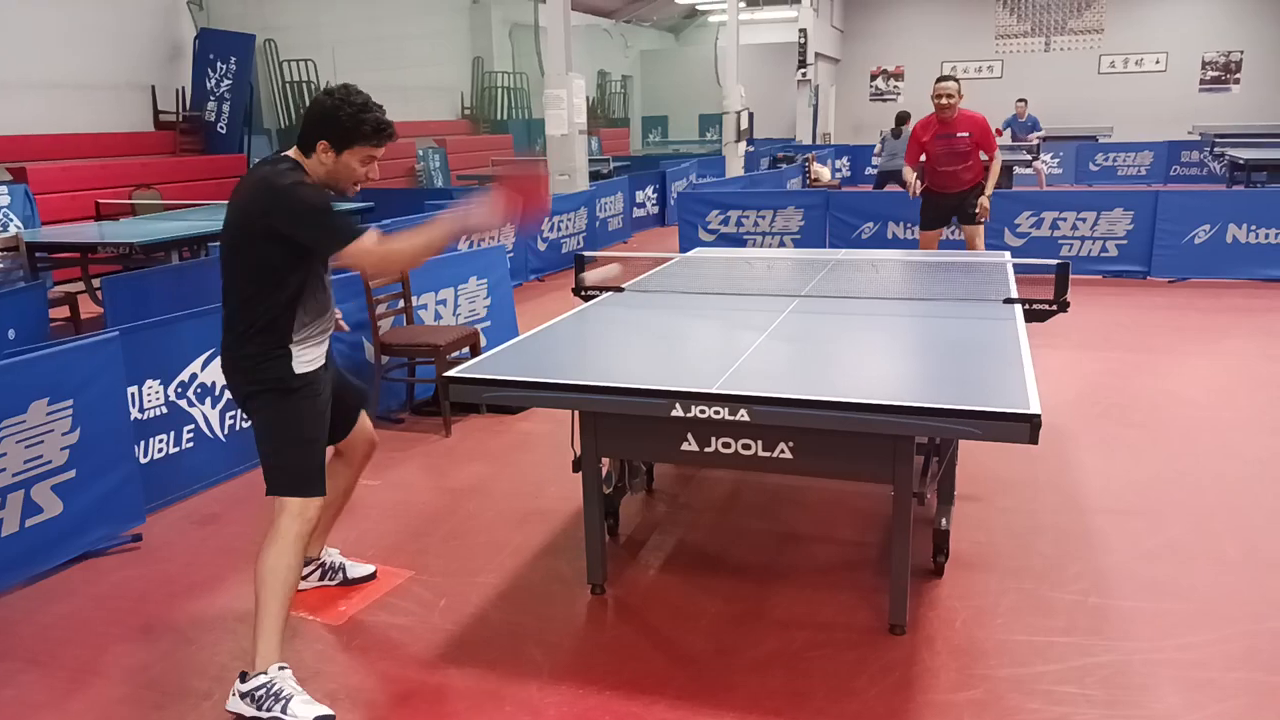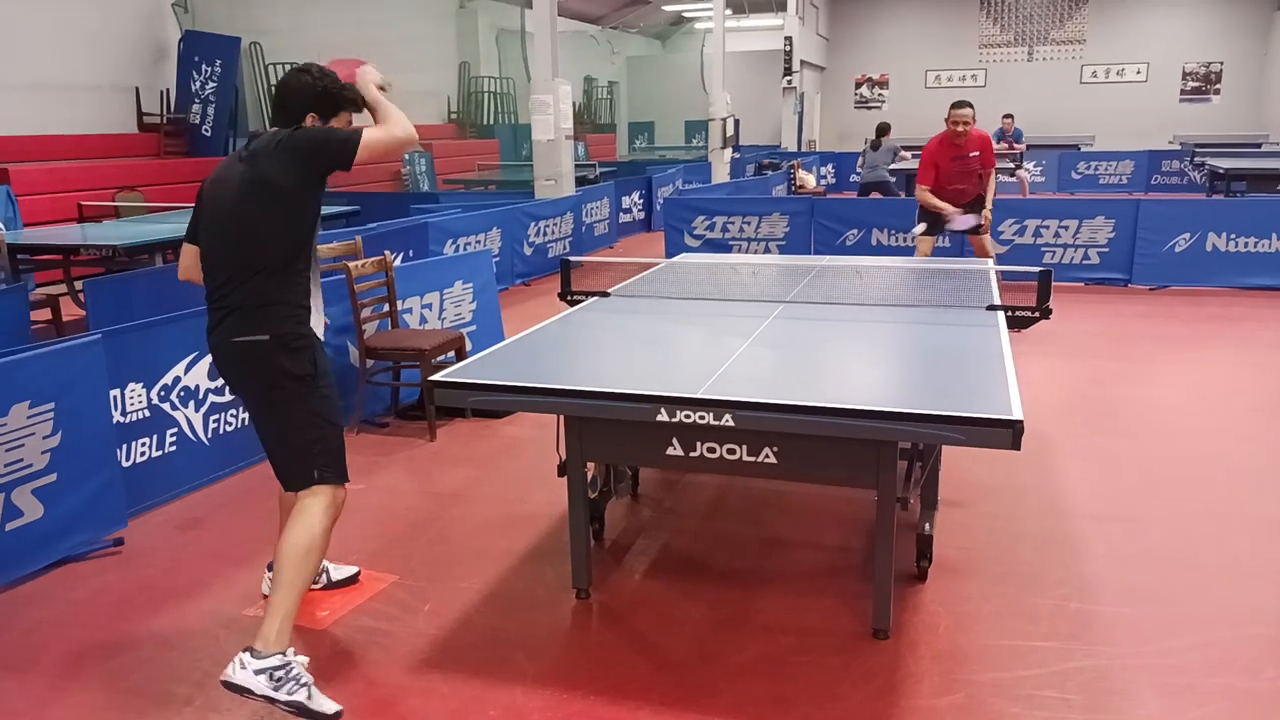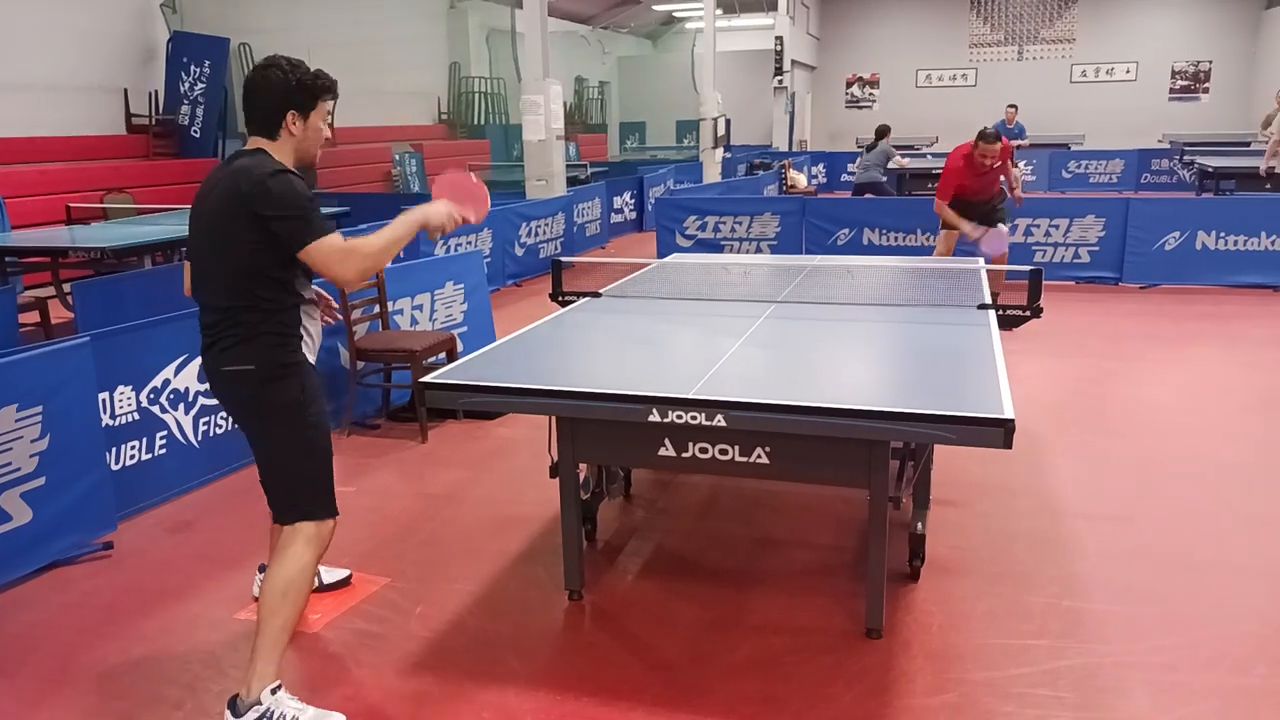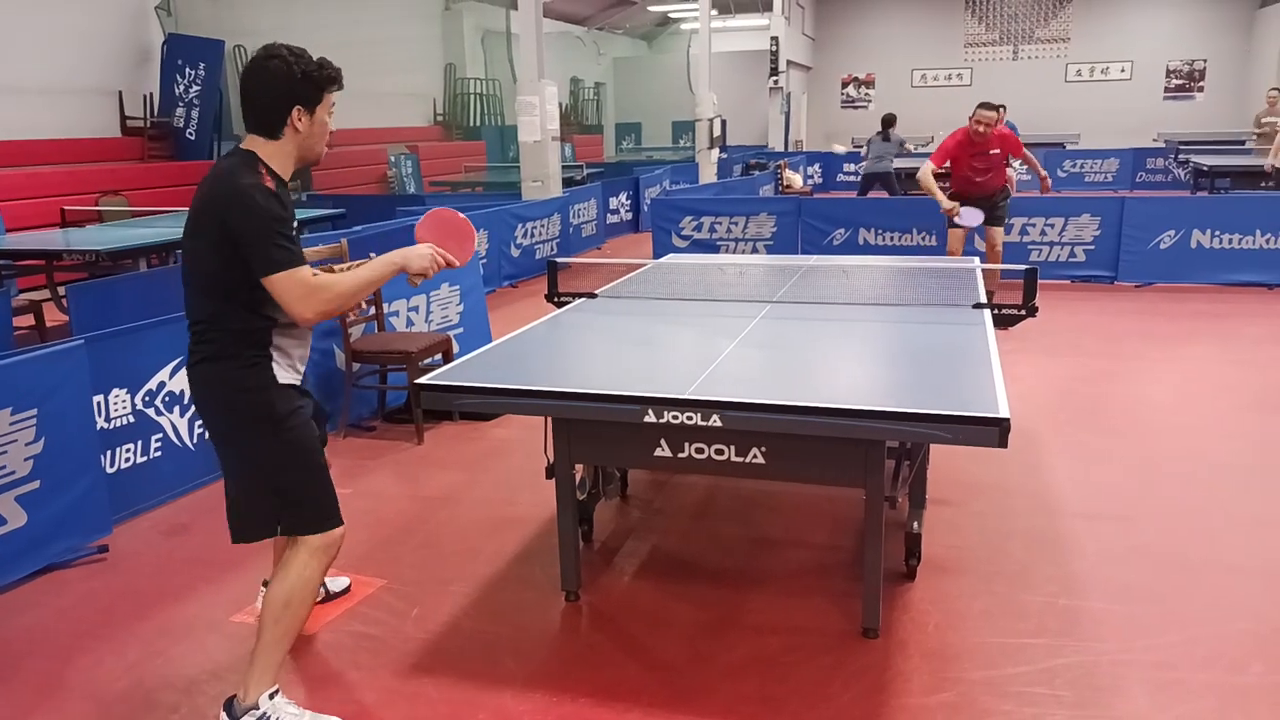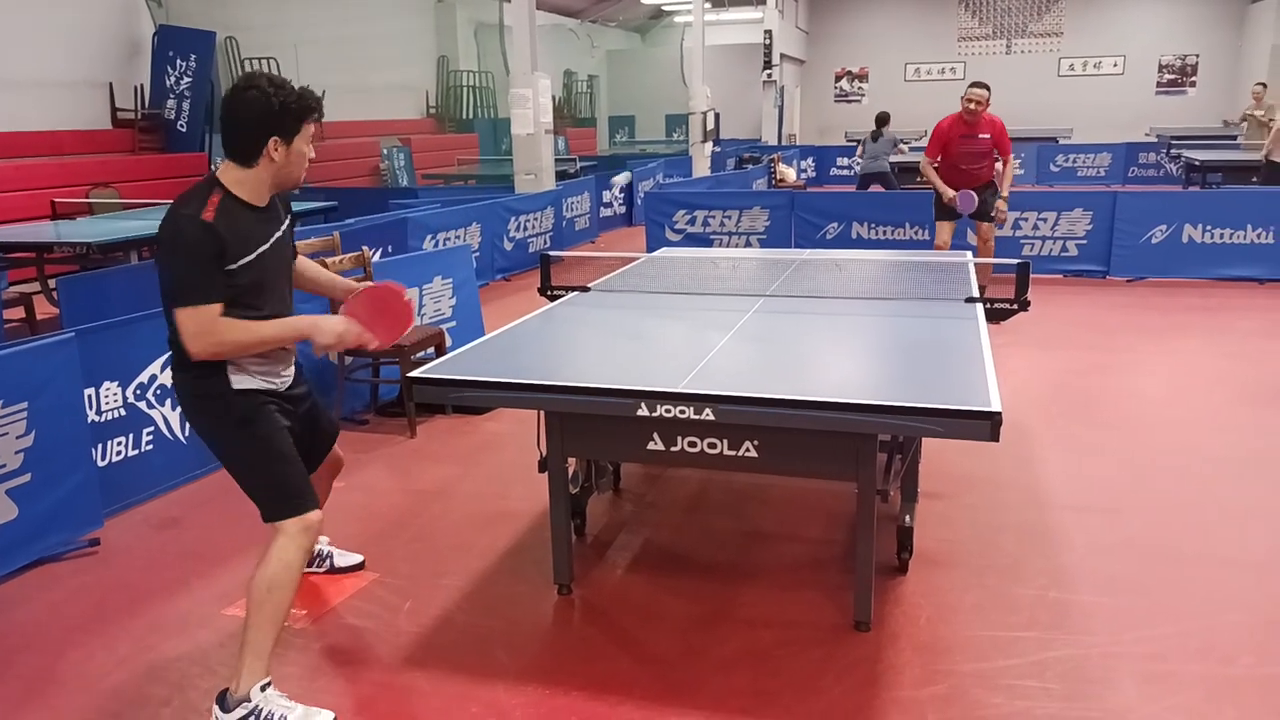
dt=0.3s
person 1, frame 1
left shoulder: (277, 179)
right shoulder: (289, 200)
right elbow: (376, 258)
right wrist: (465, 221)
left hip: (301, 355)
right hip: (273, 369)
left knee: (359, 442)
right knee: (297, 505)
left ankle: (312, 560)
person 1, frame 2
left shoulder: (227, 172)
right shoulder: (296, 147)
left elbow: (189, 264)
right elbow: (400, 133)
right wrist: (370, 88)
left hip: (236, 343)
right hip: (278, 345)
left knee: (303, 461)
right knee: (322, 489)
left ankle: (294, 568)
right ankle: (267, 657)
person 1, frame 3
left shoulder: (223, 181)
right shoulder: (271, 182)
left elbow: (195, 281)
right elbow: (347, 265)
right wrist: (420, 217)
left hip: (234, 363)
right hip: (269, 371)
left knee: (295, 477)
right knee: (312, 524)
left ankle: (281, 574)
person 1, frame 4
left shoulder: (248, 179)
right shoulder: (249, 193)
right elbow: (304, 304)
left wrist: (334, 275)
right wrist: (398, 262)
left hip: (262, 377)
right hip: (248, 386)
left knee: (314, 463)
right knee: (320, 535)
left ankle: (283, 579)
person 1, frame 5
left shoulder: (273, 200)
right shoulder: (195, 225)
right elbow: (202, 339)
left wrist: (347, 289)
right wrist: (311, 327)
left hip: (277, 377)
right hip: (225, 392)
left knee: (325, 460)
right knee: (298, 520)
left ankle: (302, 554)
person 2, frame 1
left shoulder: (977, 122)
right shoulder: (921, 128)
left elbow: (995, 158)
right elbow: (908, 165)
left wrist: (987, 194)
right wrist: (912, 180)
left hip: (971, 192)
right hip: (935, 194)
left knee: (976, 247)
right knee: (926, 251)
person 2, frame 2
left shoulder: (983, 140)
right shoulder: (933, 148)
left elbow: (990, 174)
right elbow: (921, 193)
left wrist: (988, 207)
right wrist: (946, 208)
left hip: (971, 204)
right hip: (935, 205)
left knee: (986, 255)
right knee: (922, 256)
person 2, frame 3
left shoulder: (1004, 145)
right shoulder: (956, 164)
right elbow: (940, 207)
left wrist: (1014, 187)
right wrist: (965, 227)
left hip: (993, 199)
right hip: (959, 201)
left knee: (1001, 252)
right knee: (943, 251)
person 2, frame 4
left shoulder: (1005, 137)
right shoulder: (955, 141)
left elbow: (1023, 154)
right elbow: (923, 174)
left wrist: (1042, 174)
right wrist: (943, 201)
left hip: (995, 195)
right hip: (962, 197)
left knee: (995, 247)
right knee: (953, 251)
left ankle: (989, 298)
person 2, frame 5
left shoulder: (995, 125)
right shoulder: (945, 126)
left elbow: (1008, 162)
right elbow: (925, 165)
left wrist: (1003, 197)
right wrist: (943, 190)
left hip: (983, 189)
right hip: (949, 191)
left knee: (987, 242)
right knee: (941, 244)
left ankle: (980, 293)
